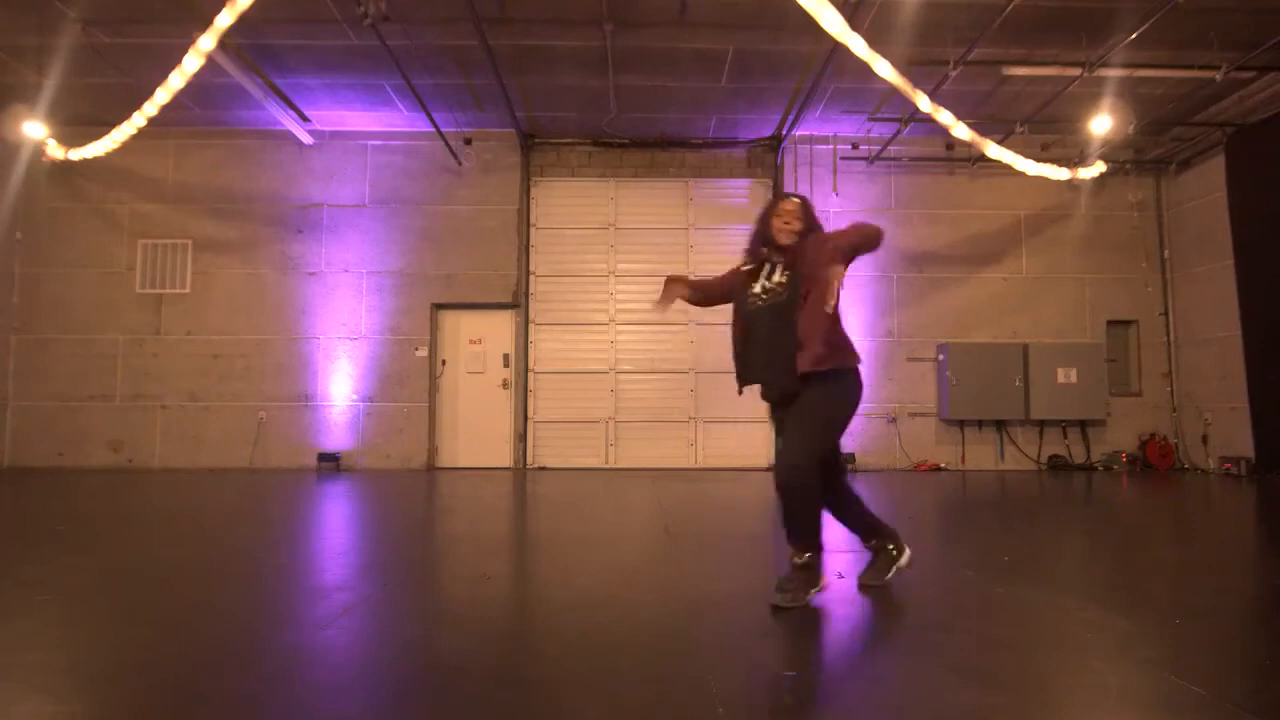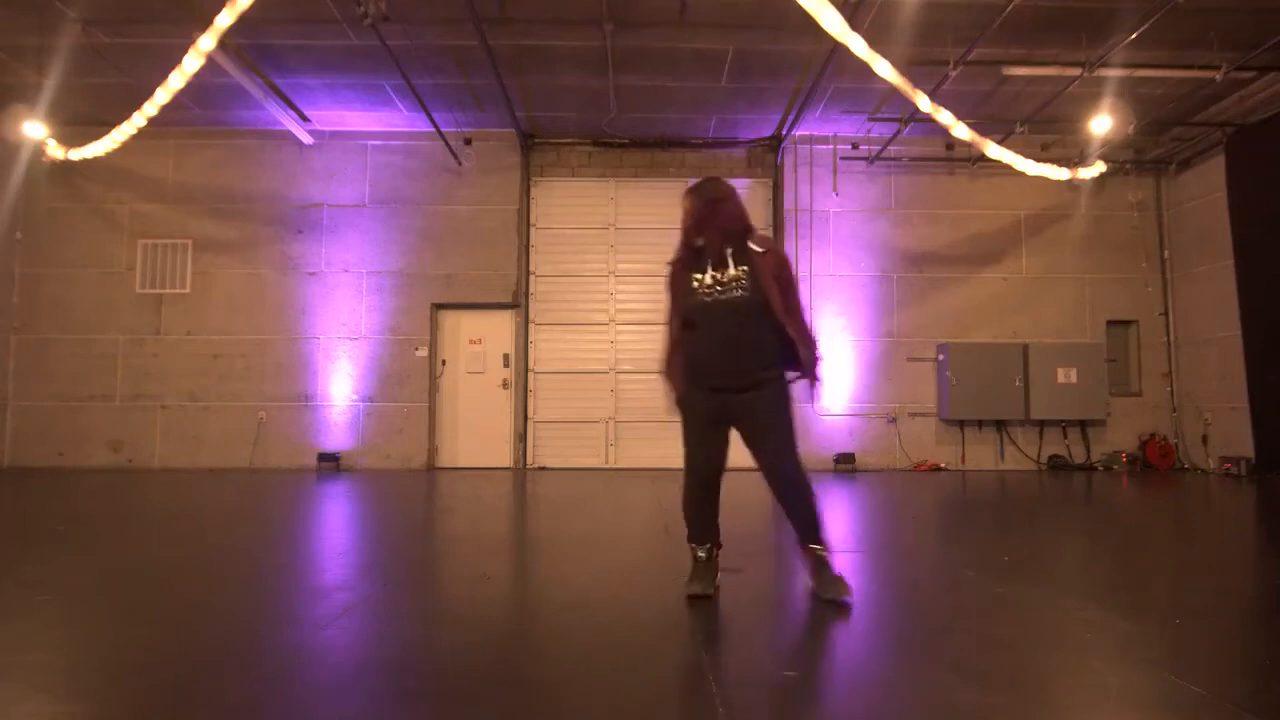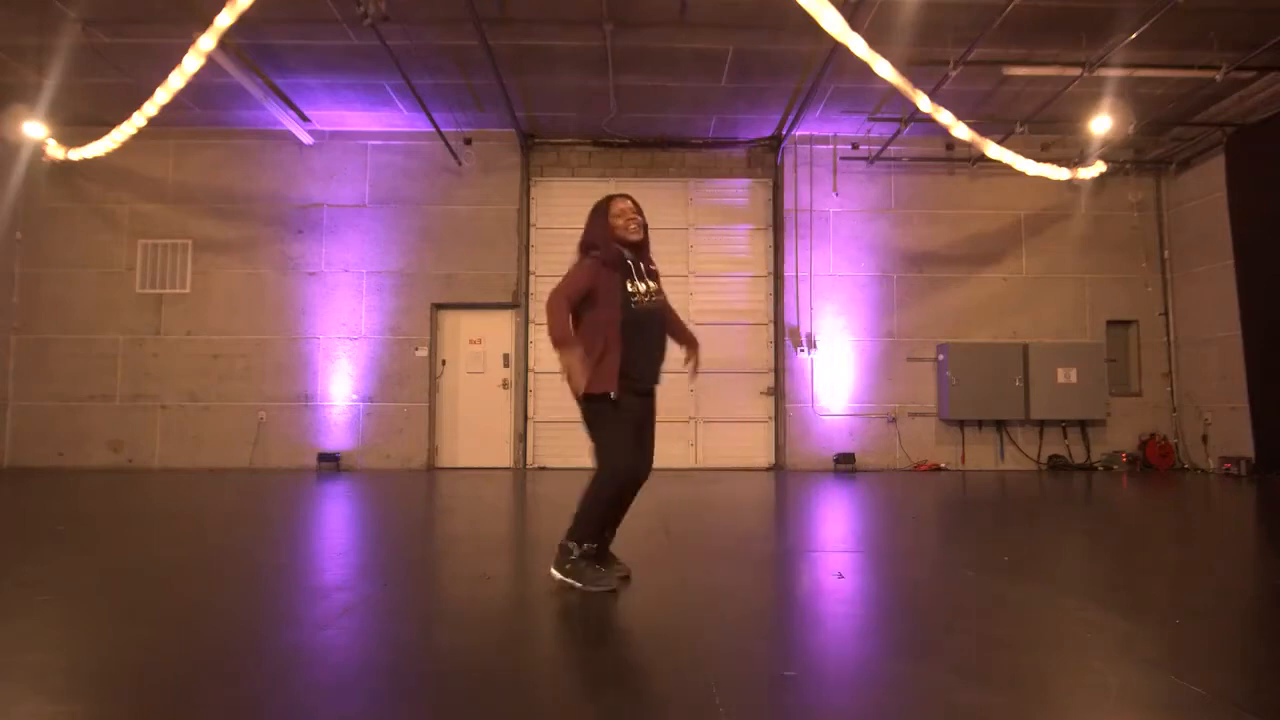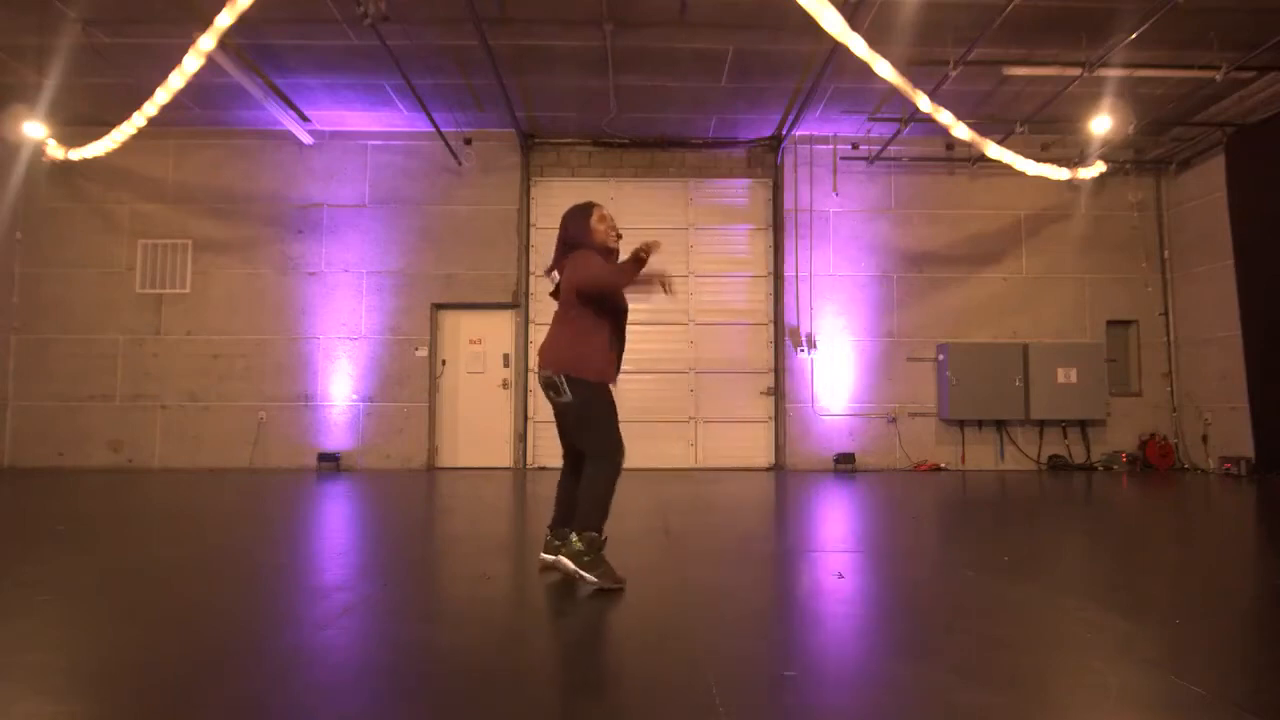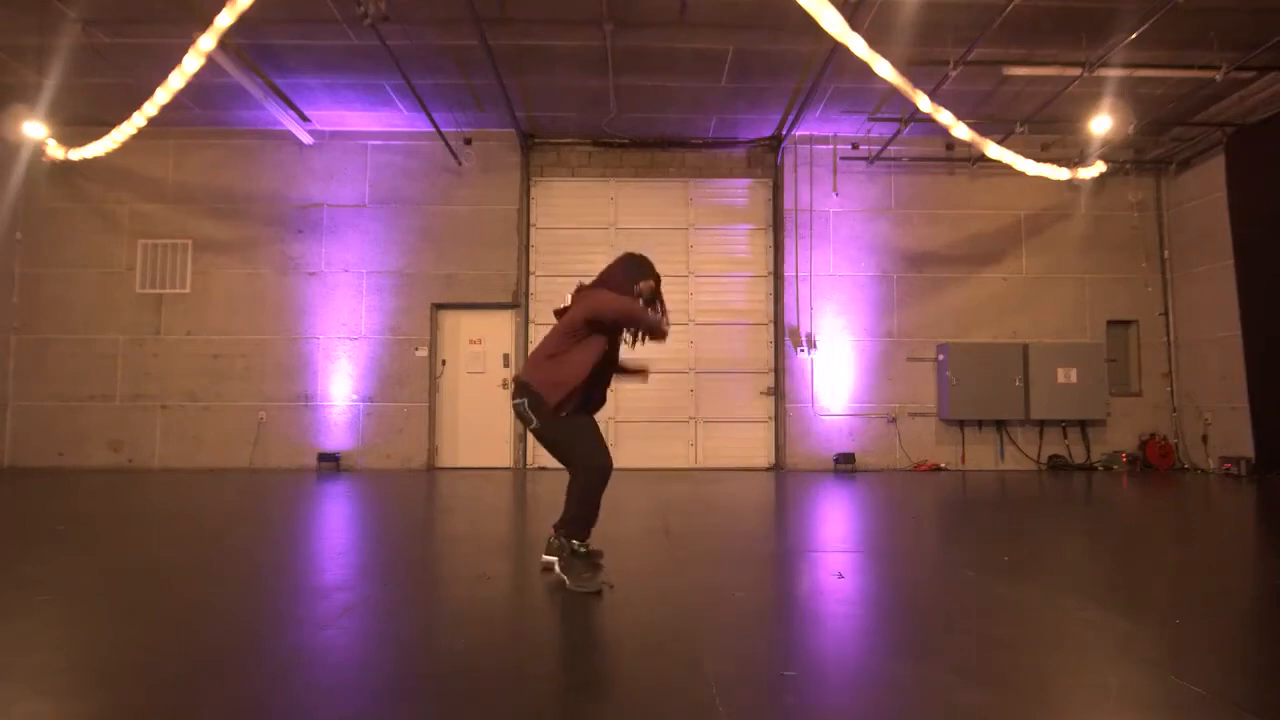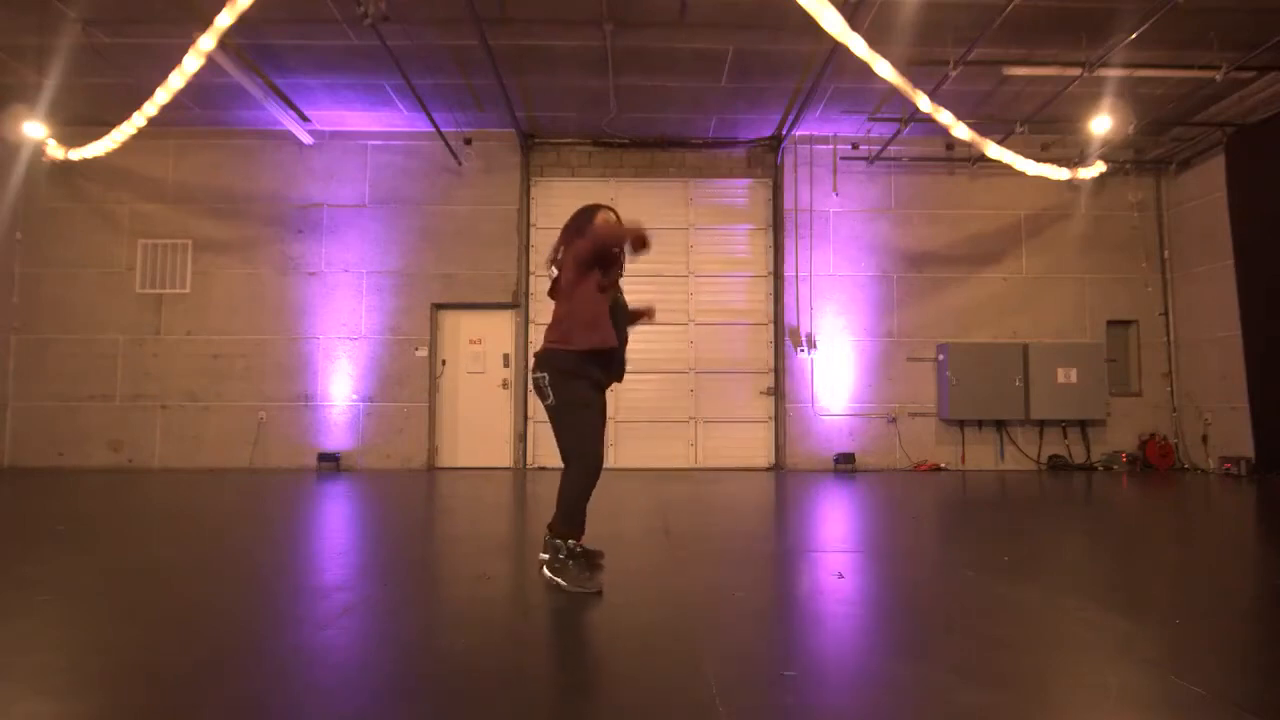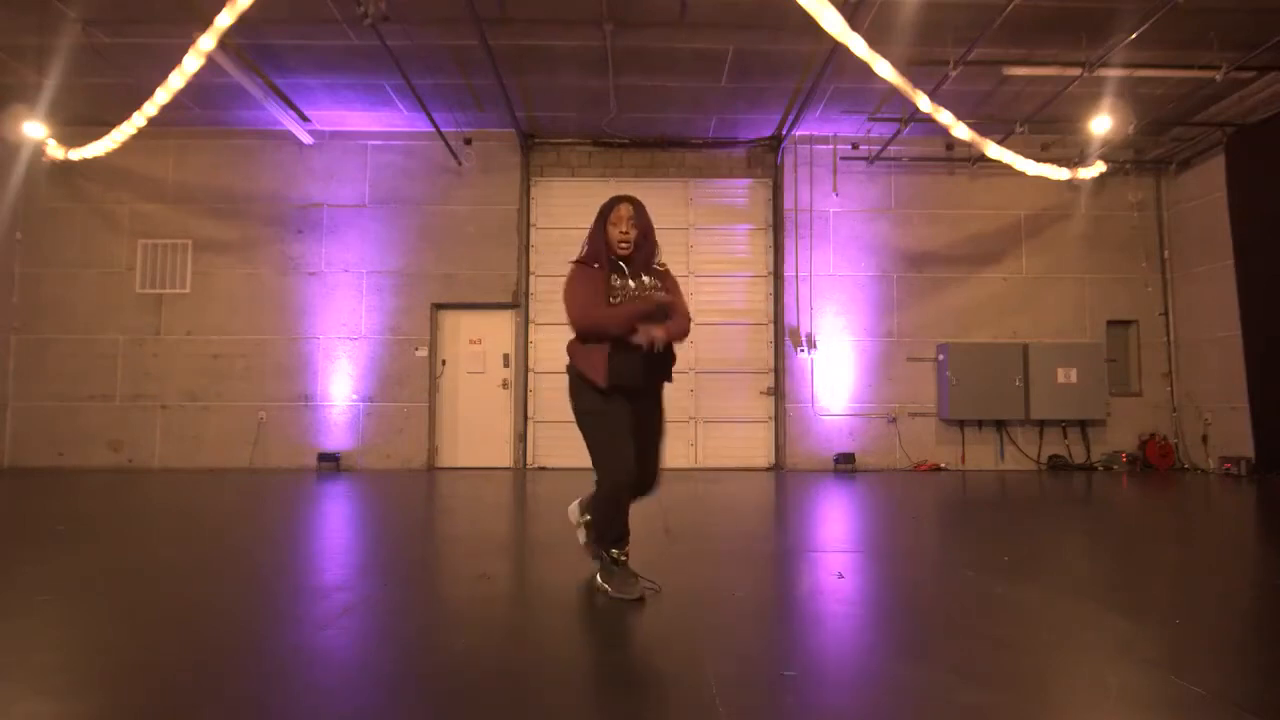
dt=0.7s
person 1, frame 1
left shoulder: (814, 252)
right shoulder: (749, 271)
left elbow: (868, 233)
right elbow: (711, 292)
left wrist: (838, 258)
right wrist: (682, 286)
left hip: (826, 385)
right hip: (784, 397)
left knee: (794, 471)
right knee: (826, 480)
left ankle: (804, 566)
right ankle: (888, 546)
person 1, frame 2
left shoulder: (764, 254)
right shoulder: (683, 266)
left elbow: (792, 309)
right elbow: (677, 325)
left wrist: (810, 358)
right wrist: (672, 375)
left hip: (762, 386)
right hip: (701, 391)
left knee: (785, 472)
right knee: (701, 474)
left ankle: (817, 559)
right ankle: (703, 561)
person 1, frame 3
left shoulder: (644, 268)
right shoulder: (596, 266)
left elbow: (661, 311)
right elbow: (557, 302)
left wrist: (688, 340)
right wrist: (570, 350)
left hip: (638, 386)
right hip: (606, 384)
left knee: (637, 468)
right knee: (619, 468)
left ankle: (596, 549)
right ankle: (572, 557)
person 1, frame 4
left shoulder: (596, 265)
right shoulder: (584, 261)
left elbow: (615, 276)
right elbow: (604, 278)
left wrist: (639, 257)
right wrist: (652, 278)
left hip: (574, 376)
right hip: (572, 375)
left knee: (580, 459)
right knee: (606, 456)
left ankle: (559, 541)
right ankle: (584, 546)
person 1, frame 5
left shoulder: (602, 308)
right shoulder: (596, 300)
left elbow: (596, 359)
right elbow: (629, 310)
left wrist: (631, 370)
right wrist: (657, 326)
left hip: (566, 399)
right hip: (540, 397)
left knee: (593, 467)
right knee: (594, 465)
left ankle: (562, 544)
right ankle: (568, 553)
person 1, frame 6
left shoulder: (601, 276)
right shoulder: (581, 262)
right elbow: (603, 237)
left wrist: (636, 315)
right wrist: (636, 236)
left hip: (586, 376)
right hip: (564, 373)
left knee: (583, 462)
right knee: (586, 460)
left ankle: (559, 542)
right ankle: (561, 555)
person 1, frame 7
left shoulder: (658, 275)
right shoulder: (586, 272)
left elbow: (683, 321)
right elbow: (583, 321)
left wrist: (663, 330)
right wrist: (638, 310)
left hip: (646, 391)
right hip: (599, 389)
left knee: (644, 477)
right knee: (618, 472)
left ankle: (589, 513)
right ankle: (612, 562)
